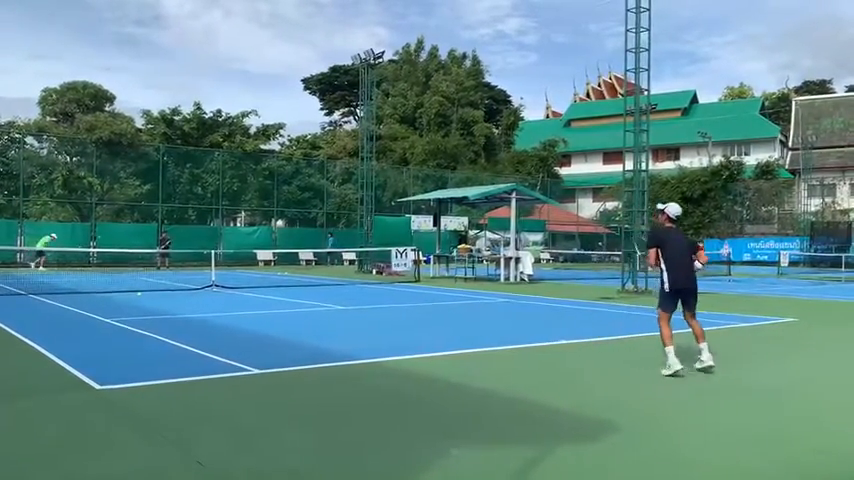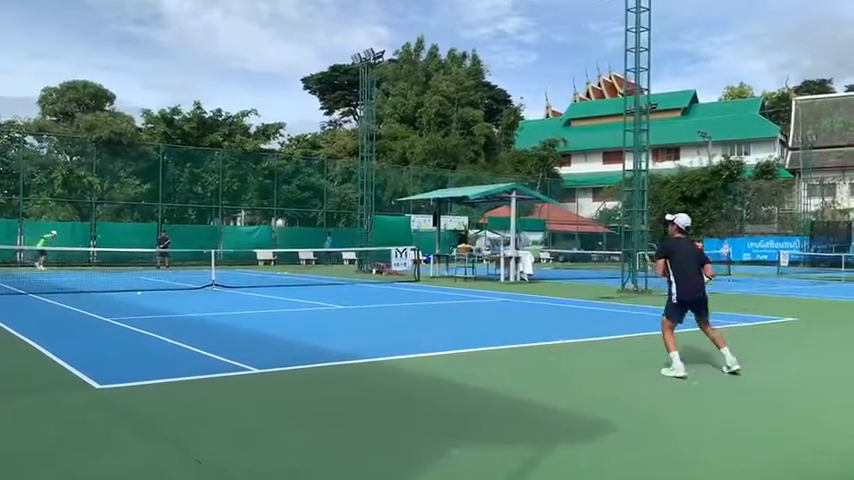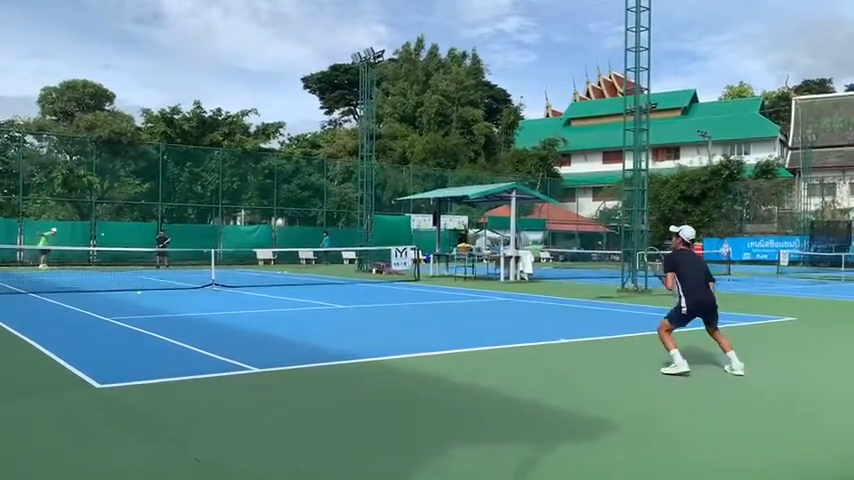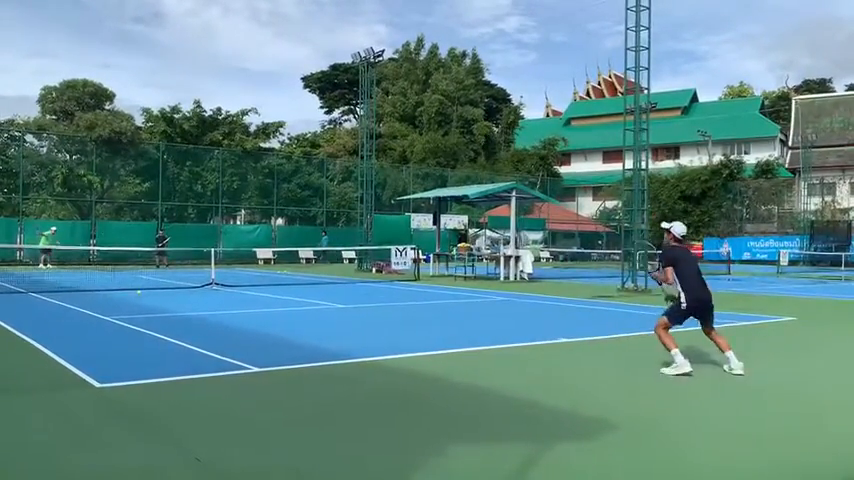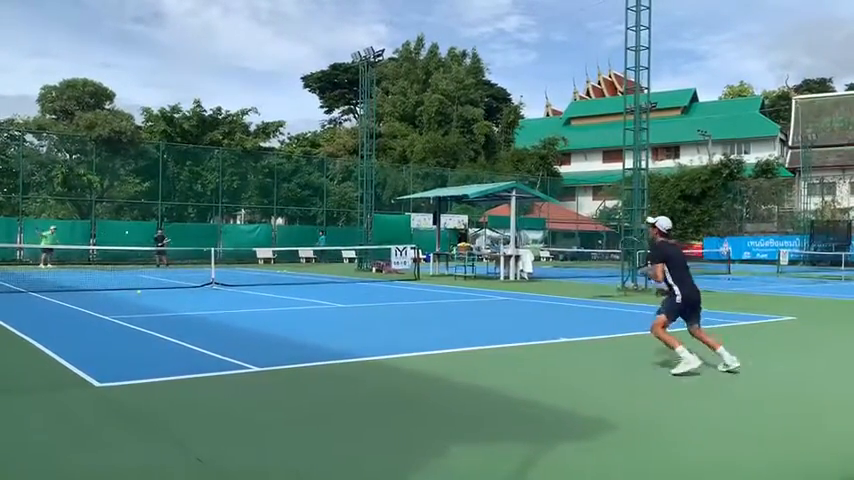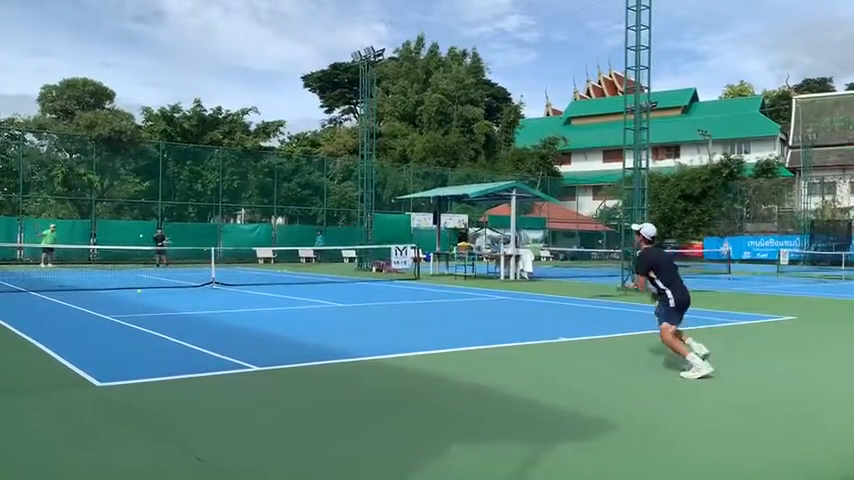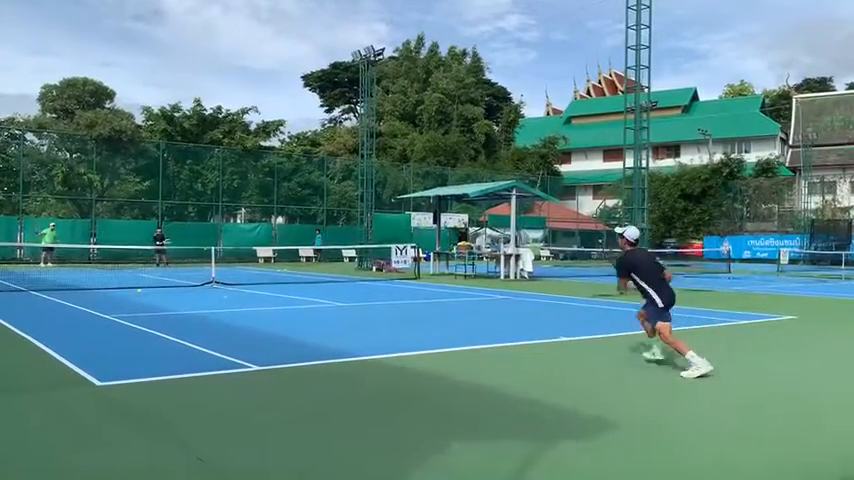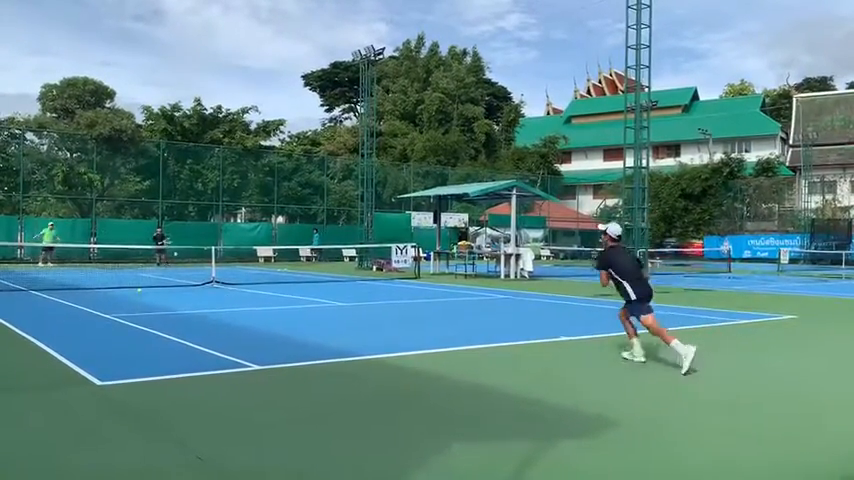
dt=0.1s
person 1, frame 1
left shoulder: (656, 233)
right shoulder: (685, 237)
left elbow: (652, 261)
right elbow: (703, 259)
left hip: (670, 283)
right hip: (690, 282)
left knee: (664, 321)
right knee: (691, 318)
left ankle: (673, 362)
right ankle: (705, 356)
person 1, frame 2
left shoulder: (666, 245)
right shoulder: (695, 248)
left elbow: (660, 272)
right elbow: (709, 273)
left hip: (680, 293)
right hip: (699, 293)
left knee: (667, 328)
right knee: (706, 327)
left ankle: (677, 366)
right ankle: (730, 361)
person 1, frame 3
left shoulder: (671, 258)
right shoulder: (699, 259)
left elbow: (670, 286)
left wrist: (666, 281)
left hip: (689, 303)
right hip: (709, 301)
left knee: (663, 330)
right knee: (714, 331)
left ankle: (679, 364)
right ankle: (736, 364)
person 1, frame 4
left shoulder: (667, 253)
right shoulder: (690, 255)
left elbow: (670, 280)
left wrist: (658, 276)
right wrist: (677, 295)
left hip: (688, 299)
right hip: (705, 298)
left knee: (660, 328)
right knee: (710, 331)
left ankle: (681, 363)
right ankle: (734, 363)
person 1, frame 5
left shoulder: (656, 249)
right shoulder: (675, 248)
left elbow: (659, 277)
left wrist: (648, 271)
right wrist: (667, 290)
left hip: (679, 295)
right hip: (693, 294)
left knee: (657, 328)
right knee: (696, 331)
left ankle: (688, 359)
right ankle: (730, 360)
person 1, frame 6
left shoulder: (643, 257)
right shoulder: (661, 253)
right wrist: (656, 292)
left hip: (672, 299)
right hip: (682, 296)
left knee: (666, 336)
right knee: (669, 329)
left ankle: (700, 366)
right ankle: (697, 348)
person 1, frame 7
left shoulder: (623, 260)
right shoulder: (647, 254)
left elbow: (622, 289)
right elbow: (668, 276)
left wrist: (625, 278)
left hip: (659, 299)
right hip: (667, 294)
left knee: (665, 335)
right knee: (642, 314)
left ankle: (699, 364)
right ankle: (655, 351)
person 1, frame 8
left shoulder: (604, 255)
right shoulder: (628, 253)
left elbow: (604, 282)
right elbow: (644, 276)
left wrist: (608, 274)
left hip: (634, 295)
right hip: (645, 290)
left knee: (652, 326)
right knee: (623, 315)
left ankle: (684, 351)
right ankle: (636, 352)
